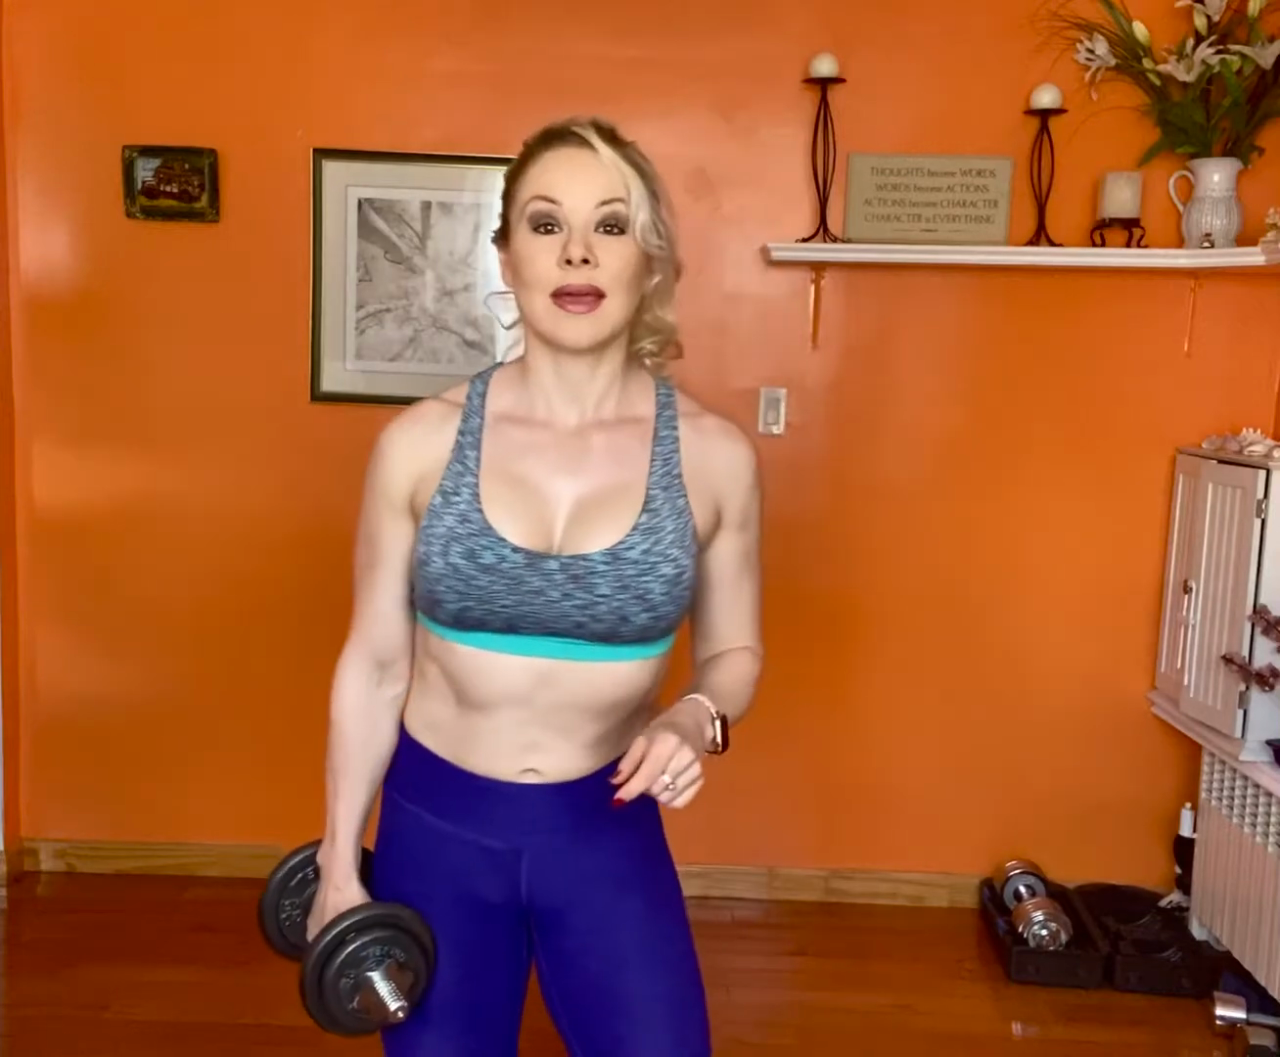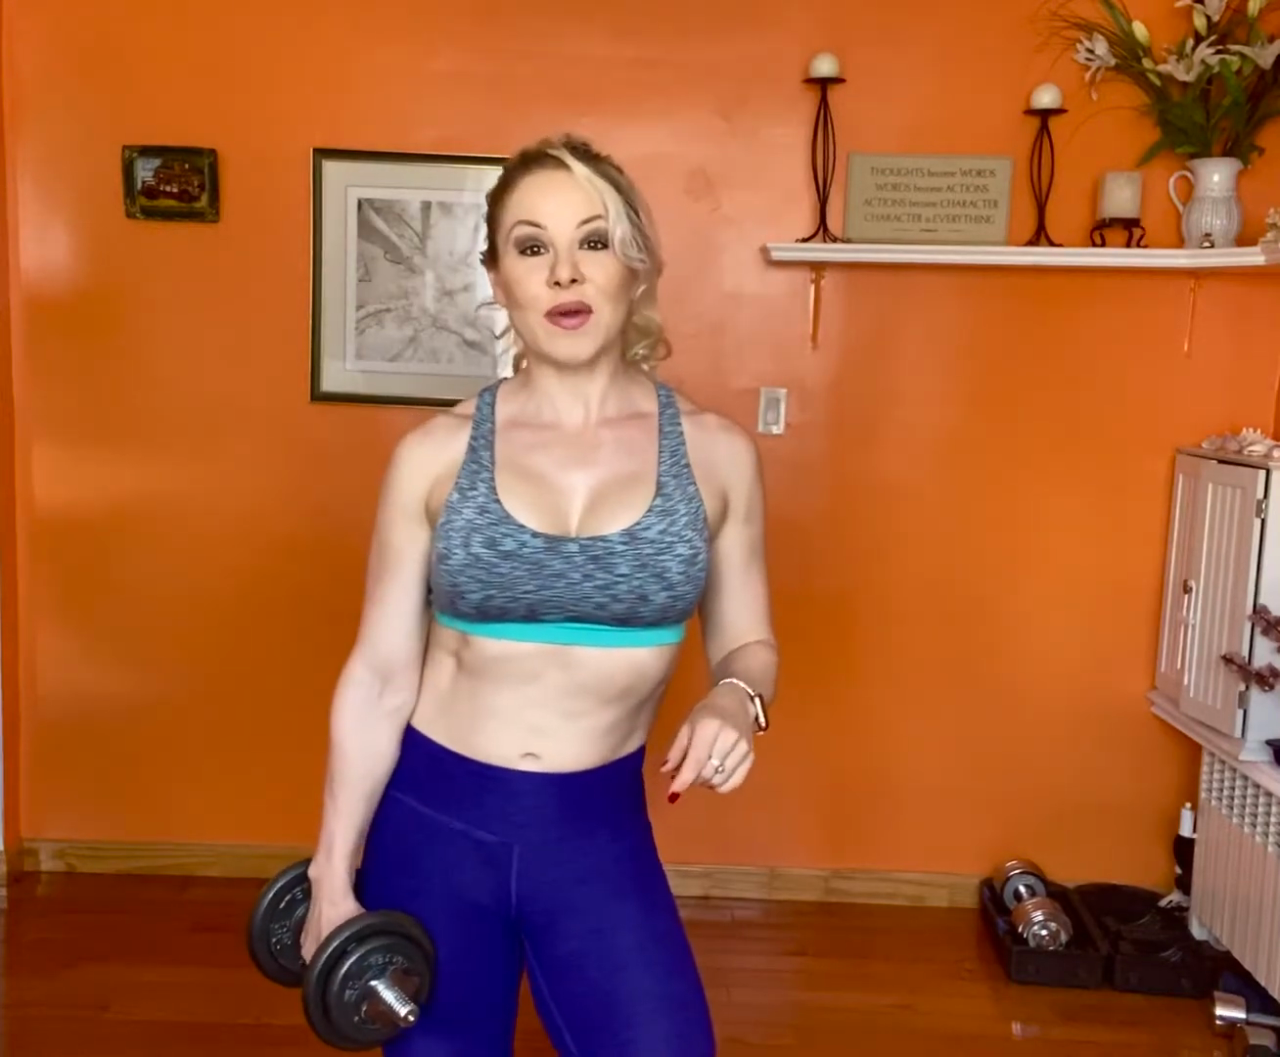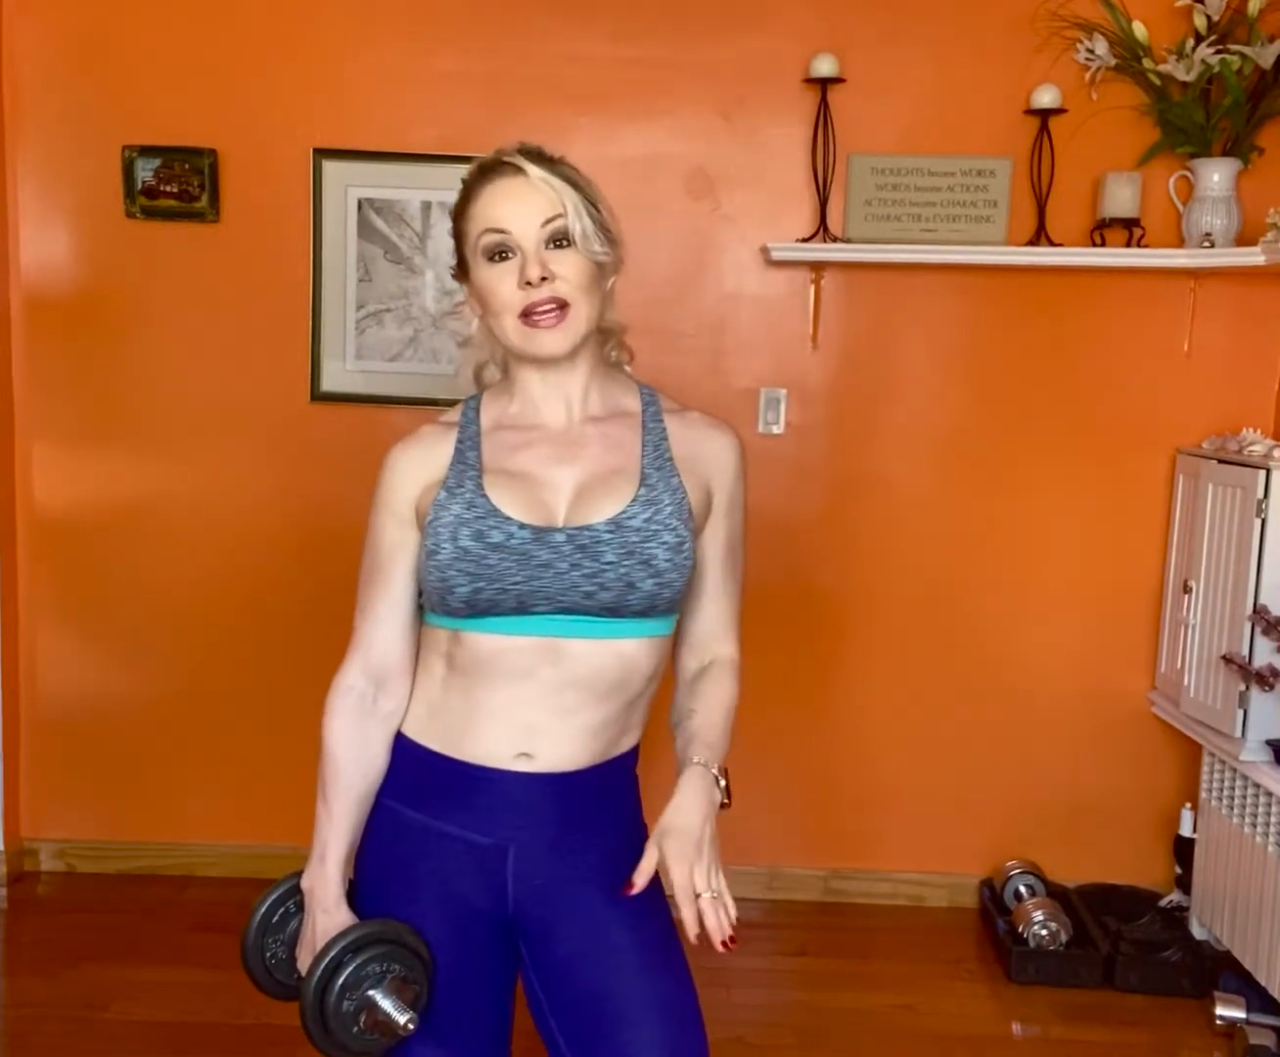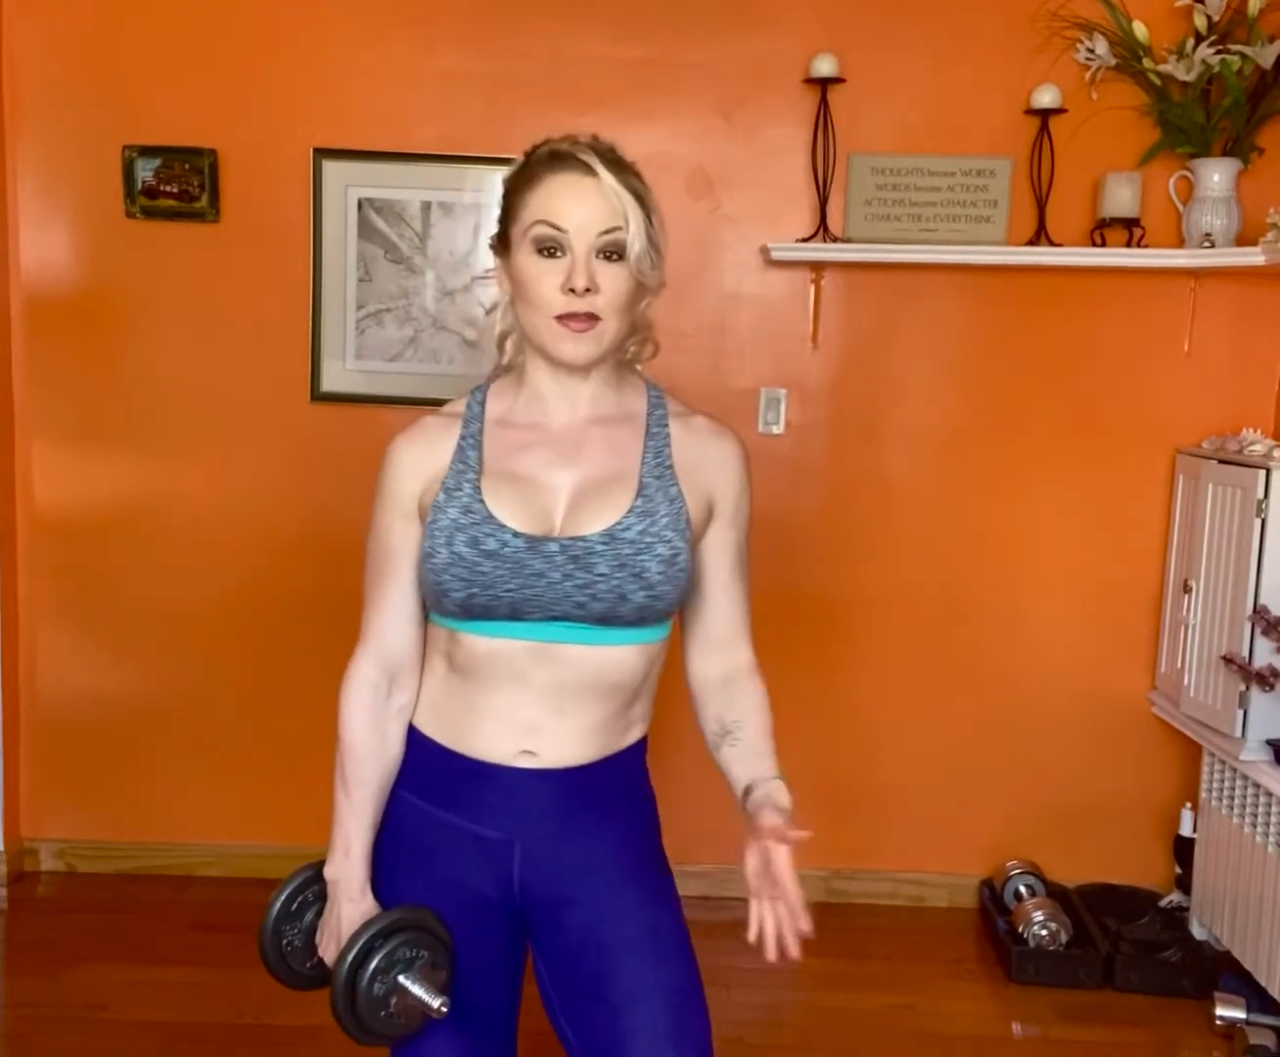
dt=1s
person 1, frame 1
left shoulder: (713, 455)
right shoulder: (420, 442)
left elbow: (733, 648)
right elbow: (374, 666)
left wrist: (695, 721)
right wrist: (340, 863)
left hip: (606, 832)
right hip: (437, 829)
person 1, frame 2
left shoulder: (715, 452)
right shoulder: (436, 452)
left elbow: (748, 642)
right elbow: (378, 675)
left wrist: (734, 700)
right wrist: (332, 875)
left hip: (599, 831)
right hip: (432, 821)
person 1, frame 3
left shoulder: (699, 449)
right shoulder: (424, 461)
left elbow: (712, 656)
right elbow: (370, 679)
left wrist: (698, 786)
right wrist: (325, 880)
left hip: (594, 832)
right hip: (426, 826)
person 1, frame 4
left shoulder: (701, 454)
right shoulder: (428, 452)
left elbow: (722, 661)
right elbow: (381, 670)
left wrist: (764, 798)
right wrist: (349, 871)
left hip: (603, 827)
right hip: (437, 821)
